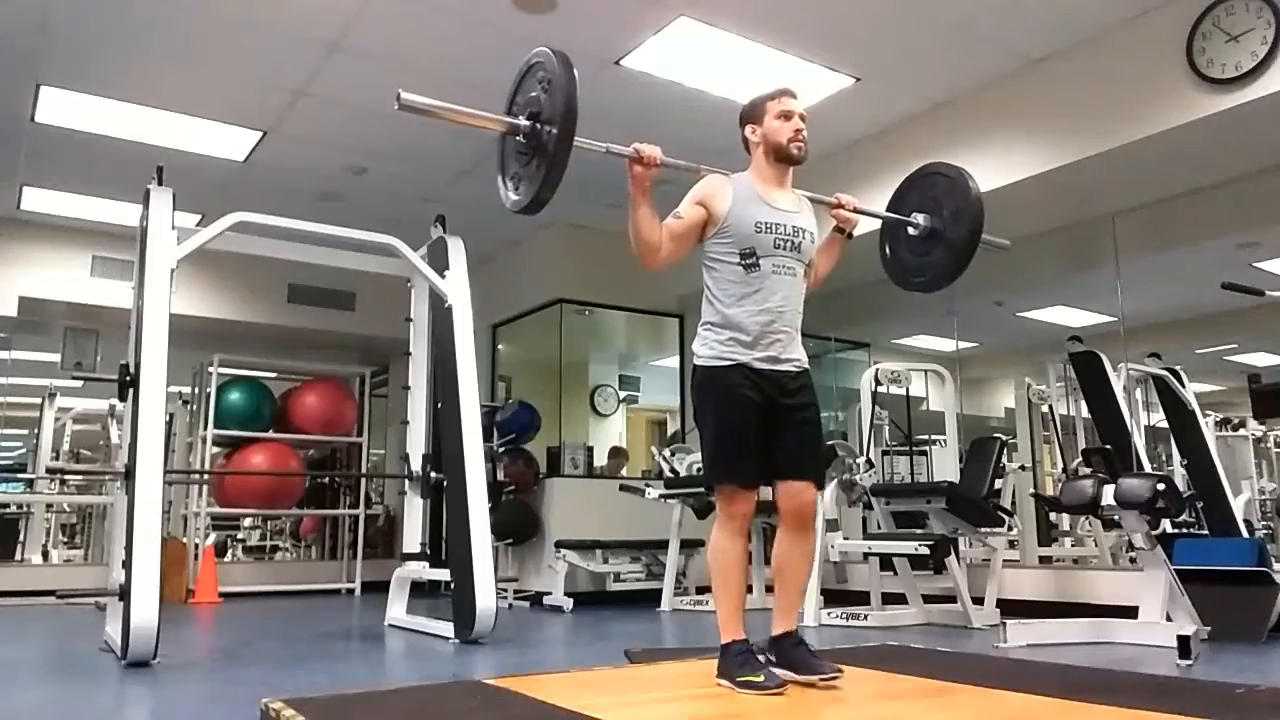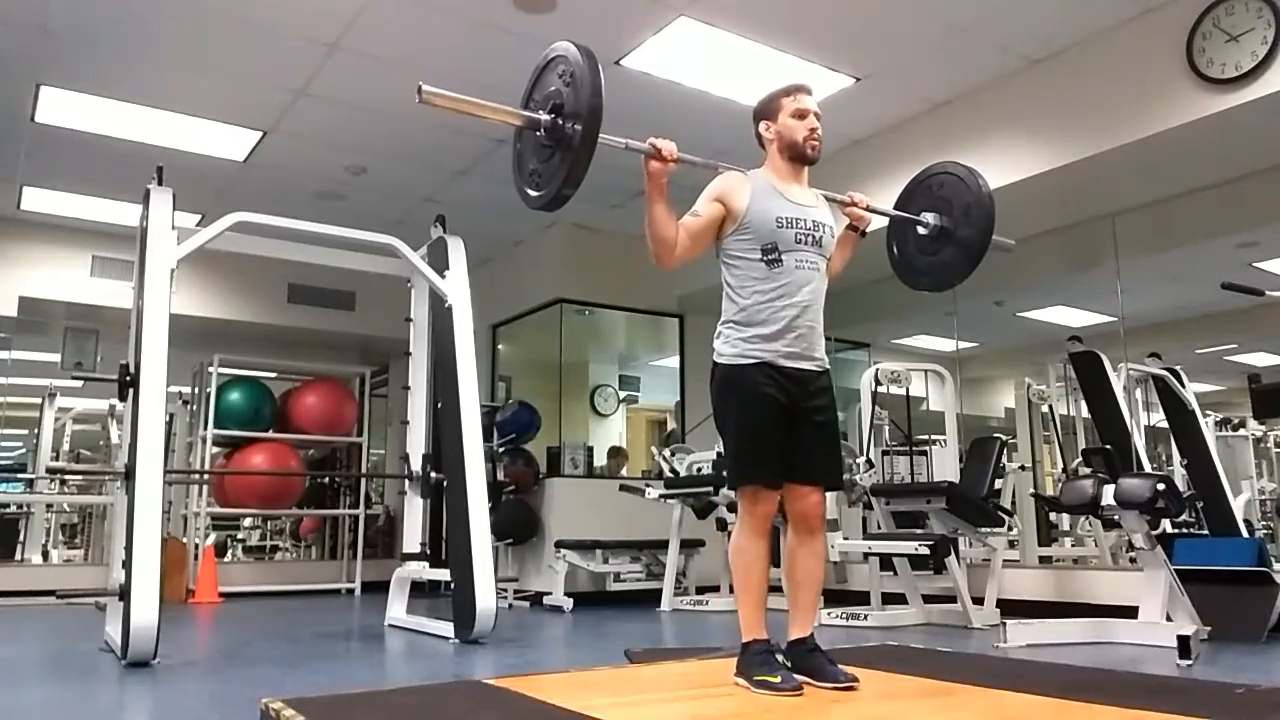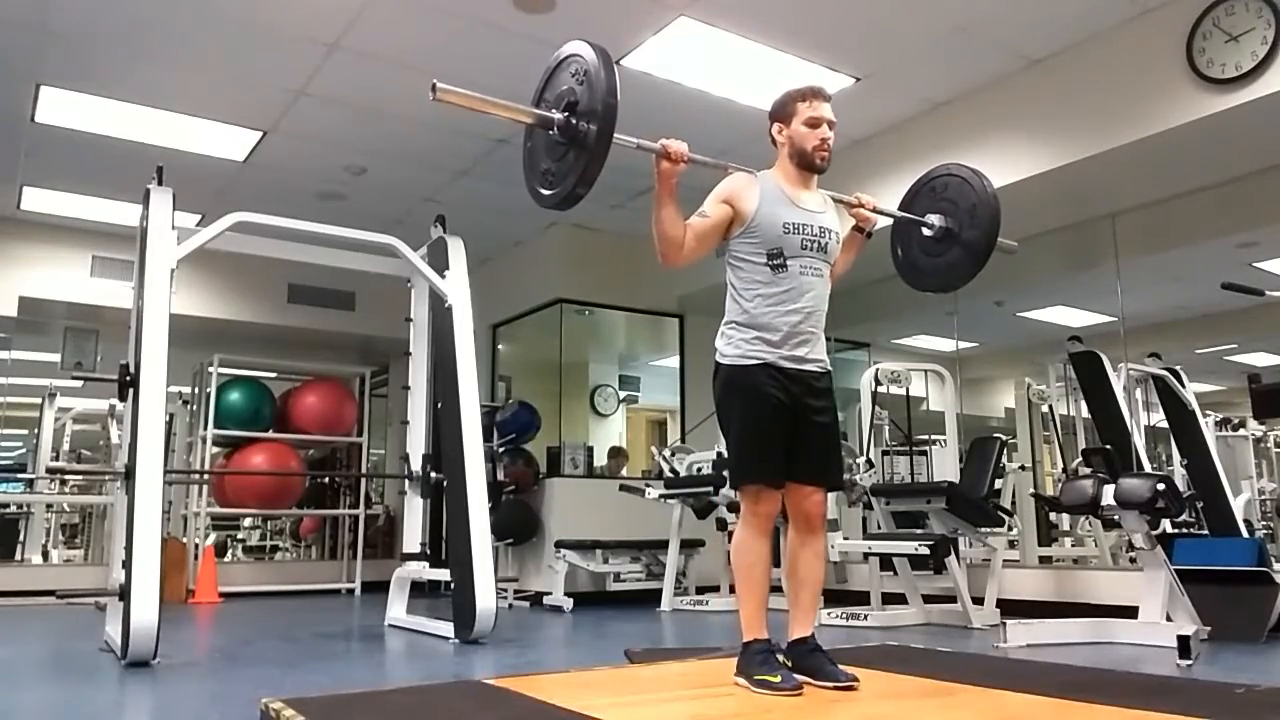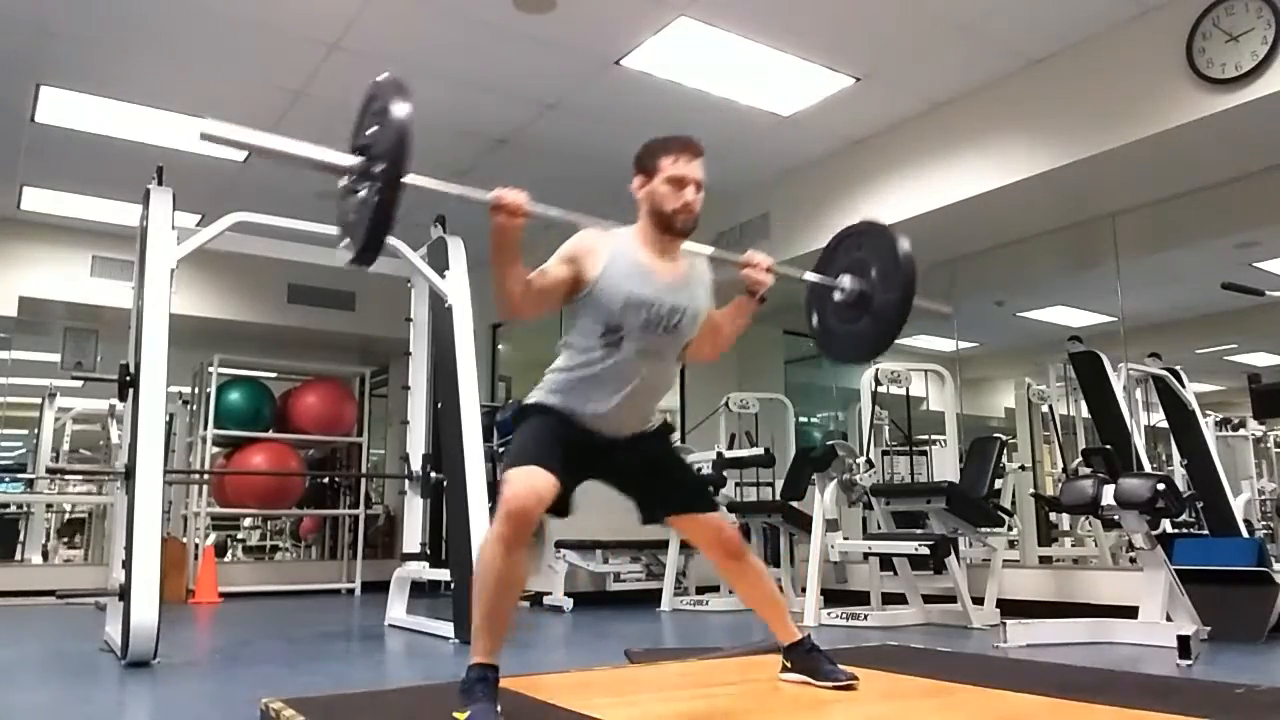
dt=1s
person 1, frame 1
left shoulder: (805, 208)
right shoulder: (717, 192)
right elbow: (652, 254)
left wrist: (841, 233)
right wrist: (640, 187)
left hip: (790, 371)
right hip: (728, 367)
left knee: (800, 505)
right knee: (736, 507)
left ankle: (786, 638)
right ankle: (733, 648)
person 1, frame 2
left shoulder: (821, 205)
right shoulder: (735, 190)
right elbow: (668, 252)
left wrist: (855, 230)
right wrist: (656, 184)
left hip: (810, 370)
right hip: (749, 366)
left knee: (810, 509)
right knee: (758, 506)
left ankle: (802, 643)
right ankle: (754, 649)
person 1, frame 3
left shoulder: (827, 207)
right shoulder: (743, 191)
right elbow: (674, 251)
left wrist: (861, 231)
right wrist: (665, 182)
left hip: (811, 371)
right hip: (751, 366)
left knee: (810, 508)
right knee: (761, 506)
left ankle: (802, 644)
right ankle: (755, 648)
person 1, frame 4
left shoulder: (700, 274)
right shoulder: (595, 249)
left elbow: (703, 345)
right elbow: (517, 307)
left wrist: (752, 295)
right wrist: (505, 238)
left hip: (637, 432)
right hip: (561, 416)
left knee: (725, 540)
right knee: (520, 505)
left ankle: (799, 651)
